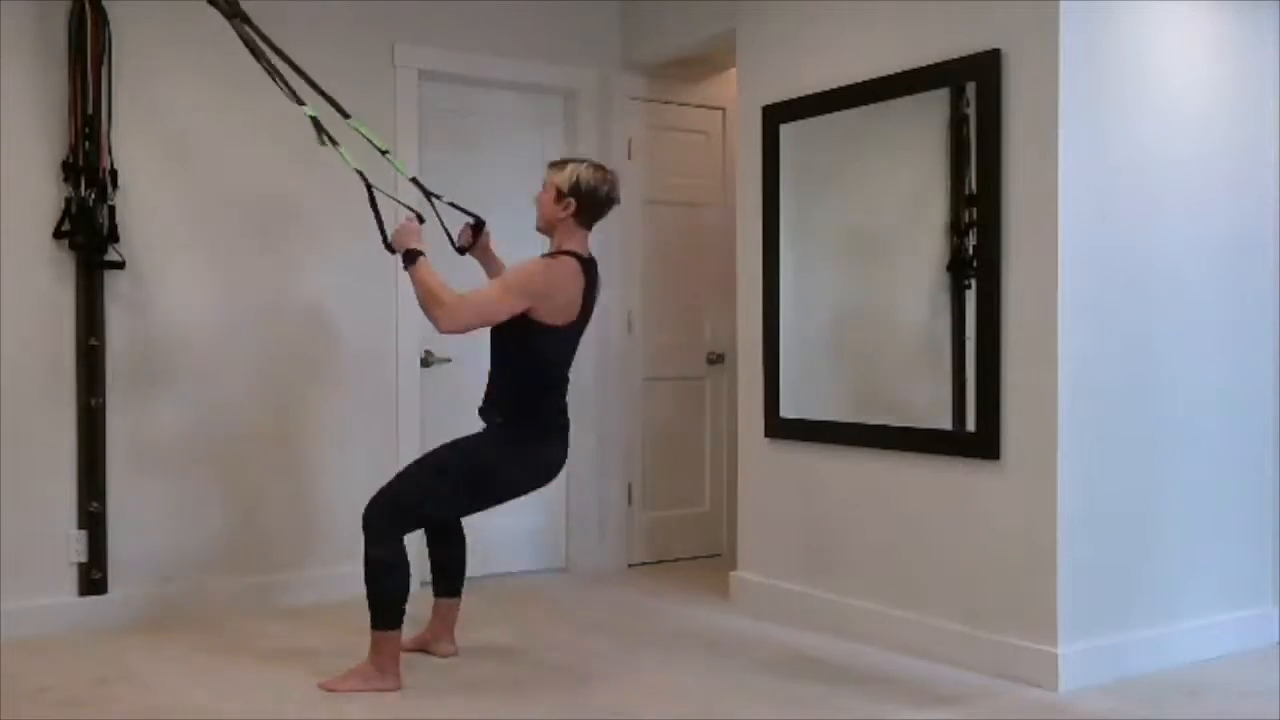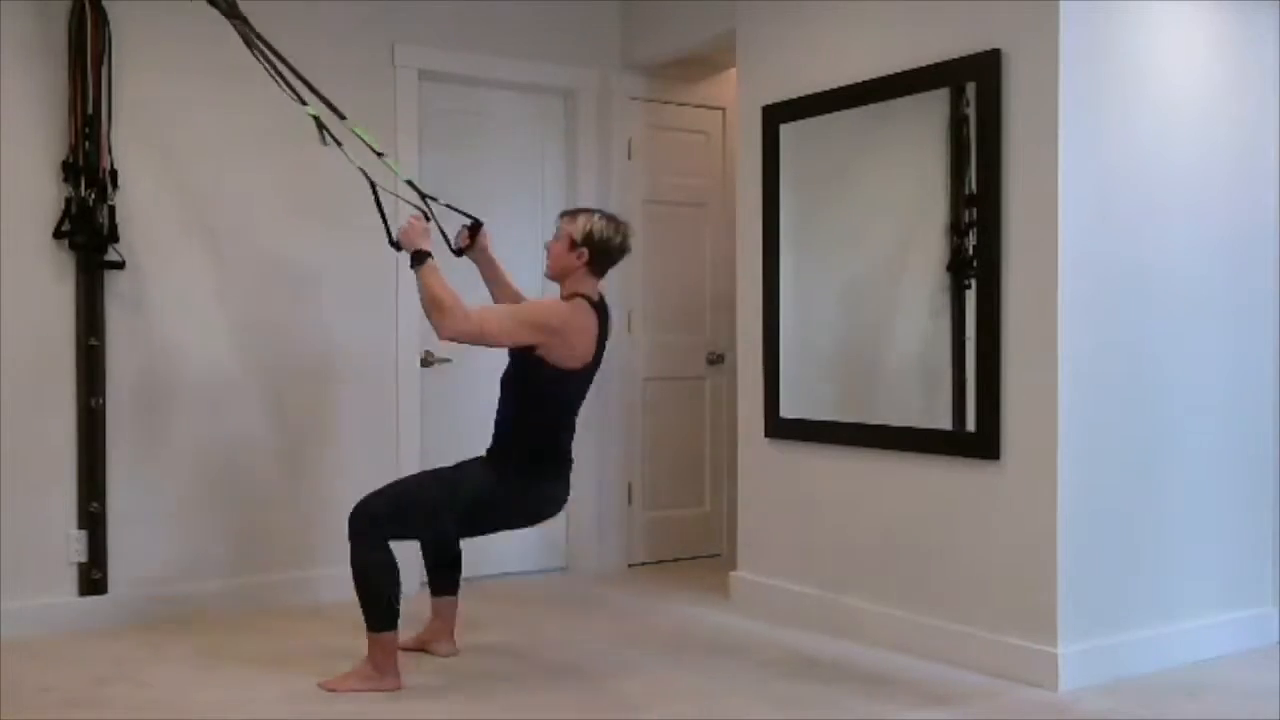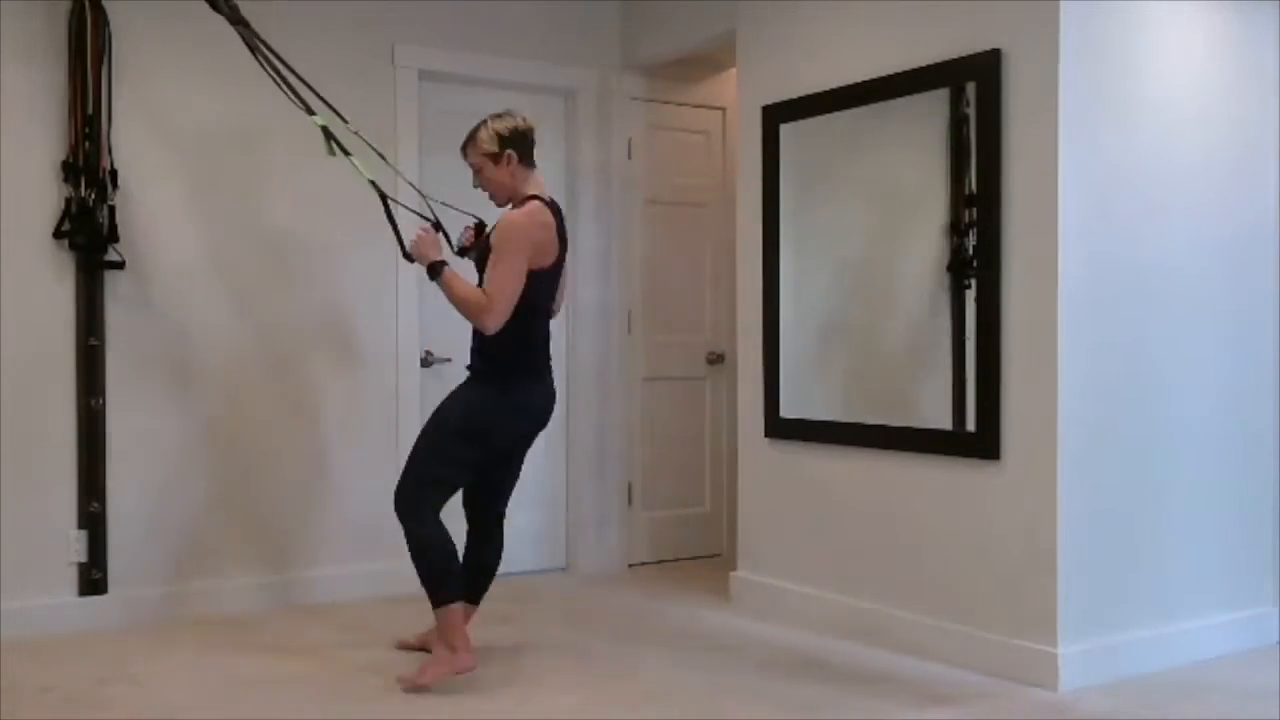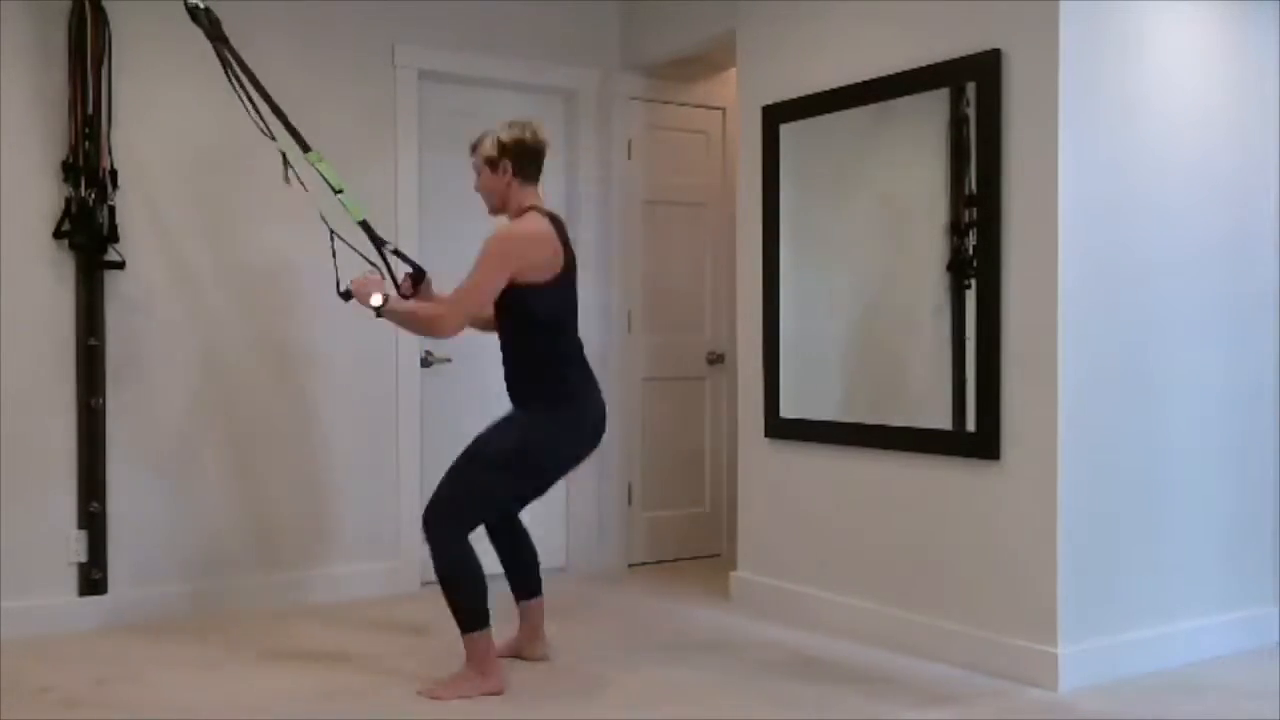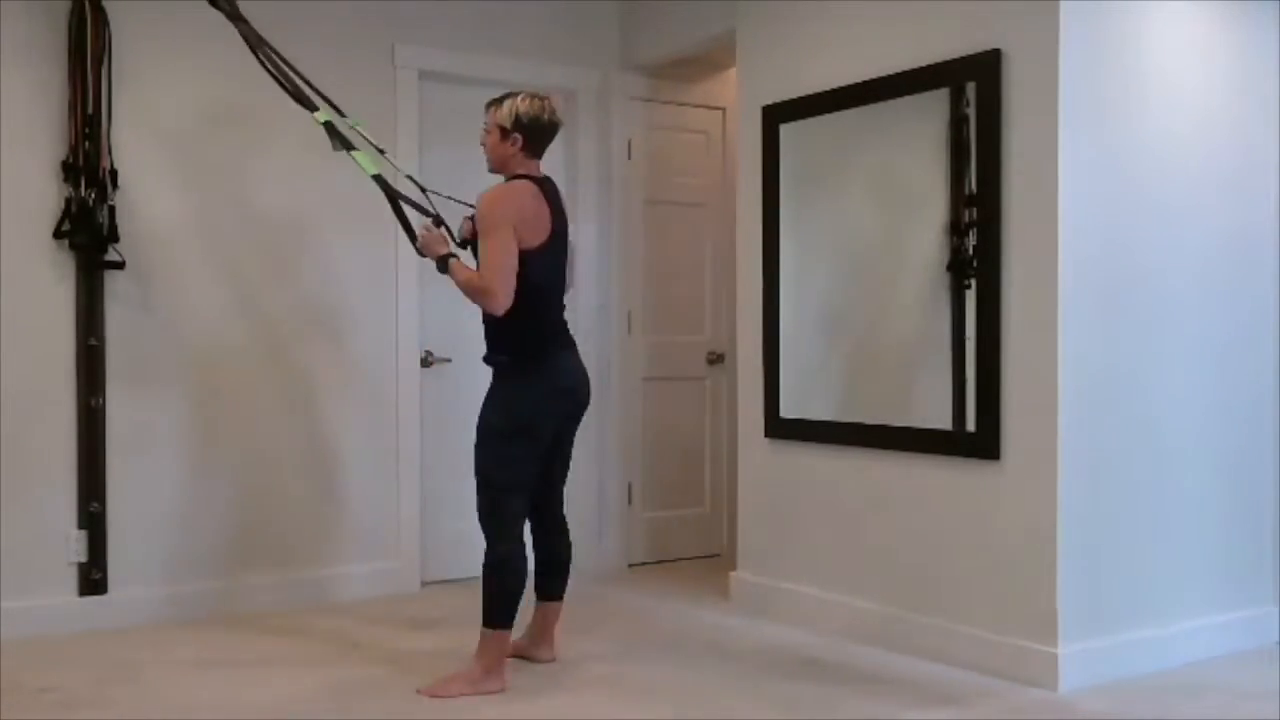
dt=1s
person 1, frame 1
left shoulder: (553, 273)
right shoulder: (578, 269)
left elbow: (450, 315)
left wrist: (413, 253)
right wrist: (486, 255)
left hip: (515, 444)
right hip: (535, 443)
left knee: (383, 517)
right knee: (436, 500)
left ankle: (382, 667)
right ankle: (440, 633)
person 1, frame 2
left shoulder: (564, 316)
right shoulder: (587, 310)
left elbow: (453, 327)
right elbow: (524, 317)
left wrist: (421, 253)
right wrist: (484, 258)
left hip: (517, 482)
right hip: (542, 481)
left knee: (369, 520)
right knee: (435, 512)
left ankle: (381, 667)
right ankle: (441, 631)
person 1, frame 3
left shoulder: (520, 223)
right shoulder: (547, 217)
left elbow: (488, 317)
left wrist: (436, 264)
right wrist: (482, 258)
left hip: (497, 391)
right hip: (530, 392)
left knee: (415, 500)
right knee: (485, 508)
left ankle: (452, 645)
right ankle: (453, 630)
person 1, frame 4
left shoulder: (518, 236)
right shoulder: (546, 228)
left elbow: (446, 321)
right elbow: (476, 309)
left wrist: (379, 300)
right wrist: (417, 291)
left hip: (553, 412)
right hip: (575, 411)
left knee: (445, 520)
right knee: (490, 506)
left ankle: (483, 669)
right ankle: (531, 633)
person 1, frame 5
left shoulder: (504, 198)
right shoulder: (545, 194)
left elbow: (498, 300)
left wrist: (445, 257)
right wrist: (476, 239)
left hip: (531, 385)
right hip: (563, 375)
left knee: (501, 517)
right knee: (545, 506)
left ankle: (487, 666)
right ankle: (540, 638)
